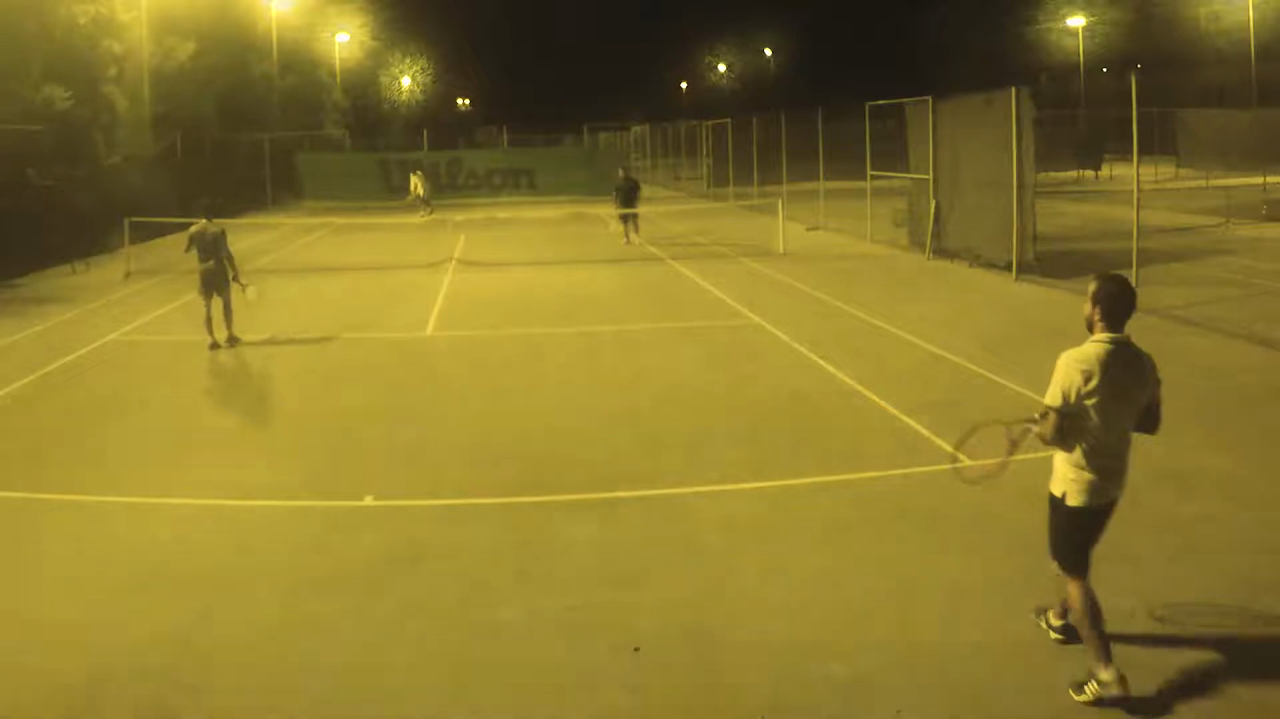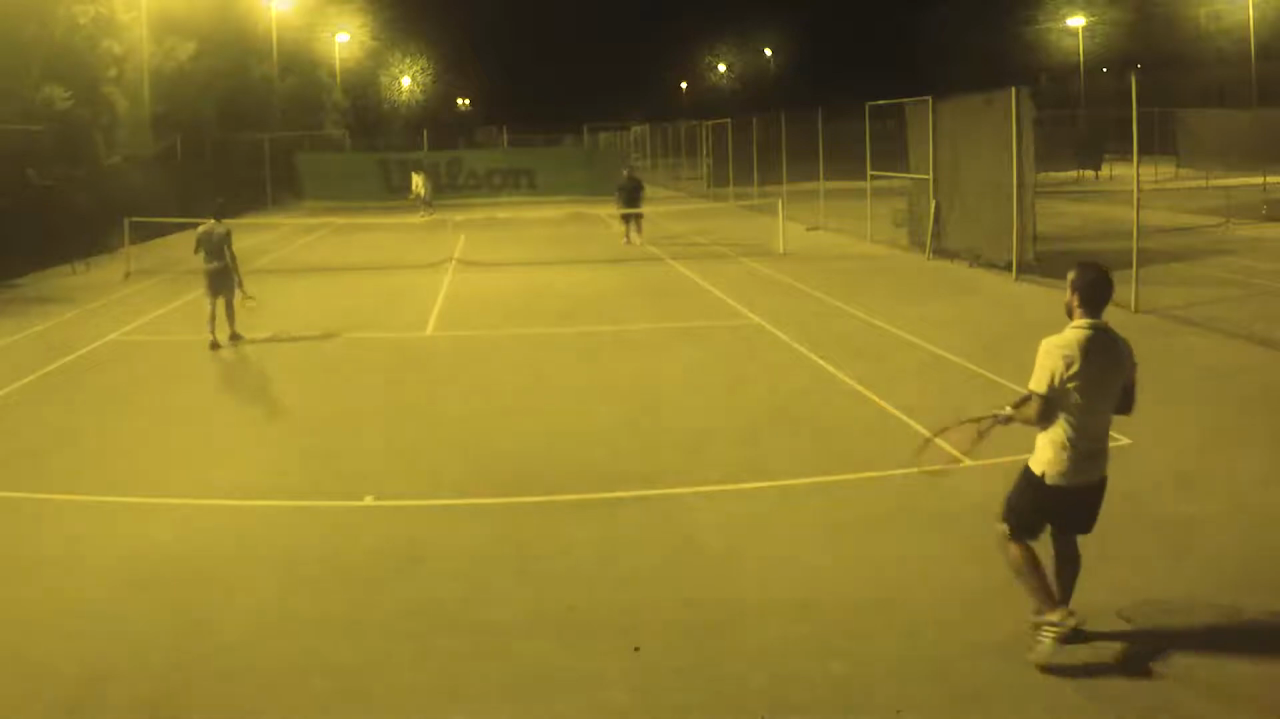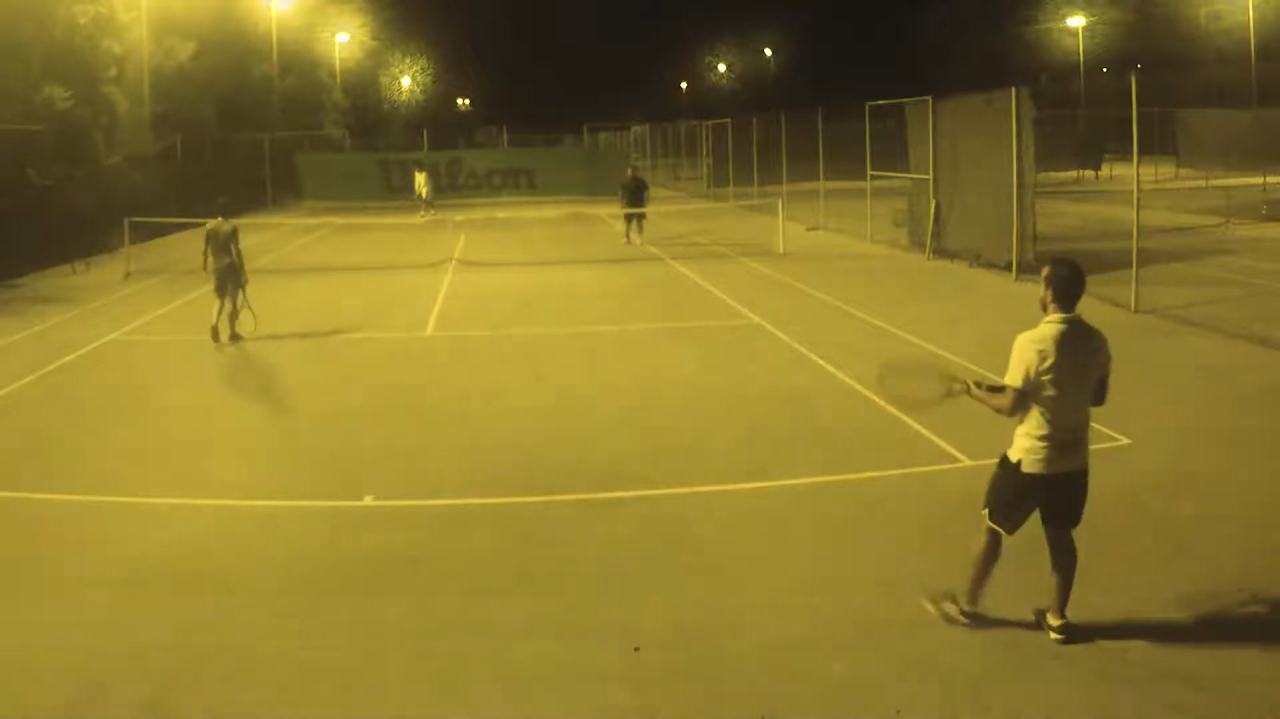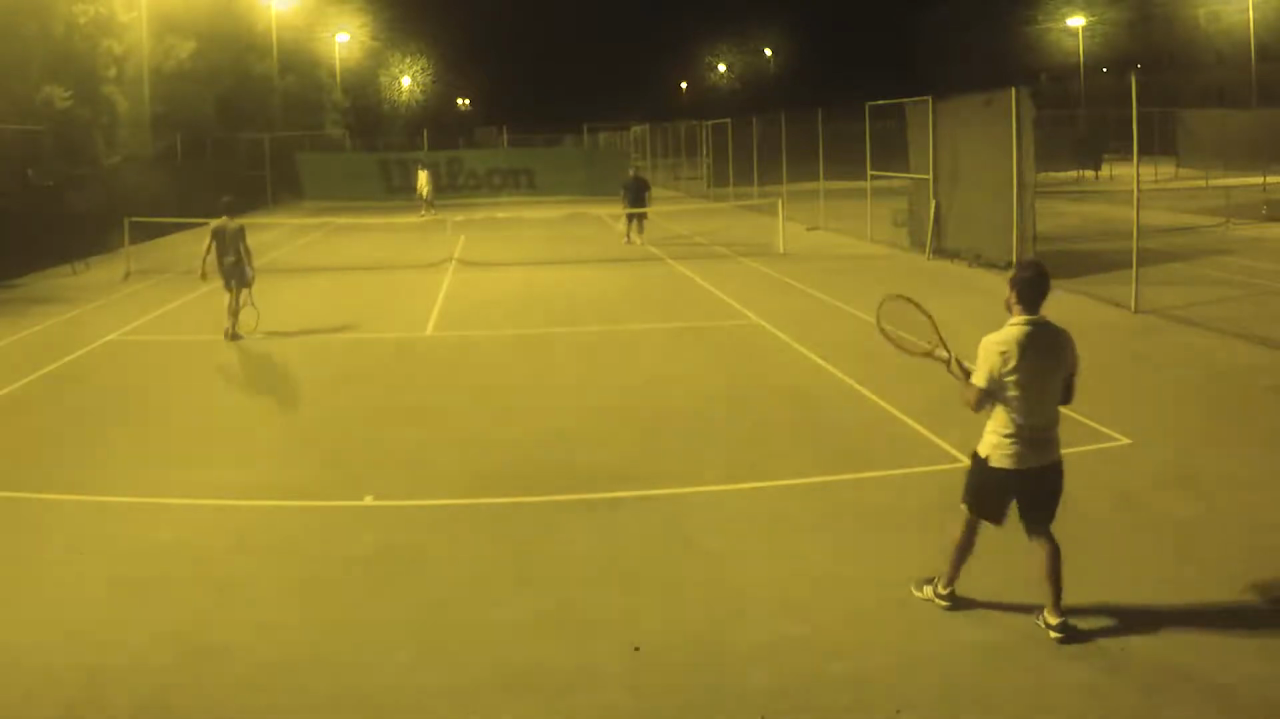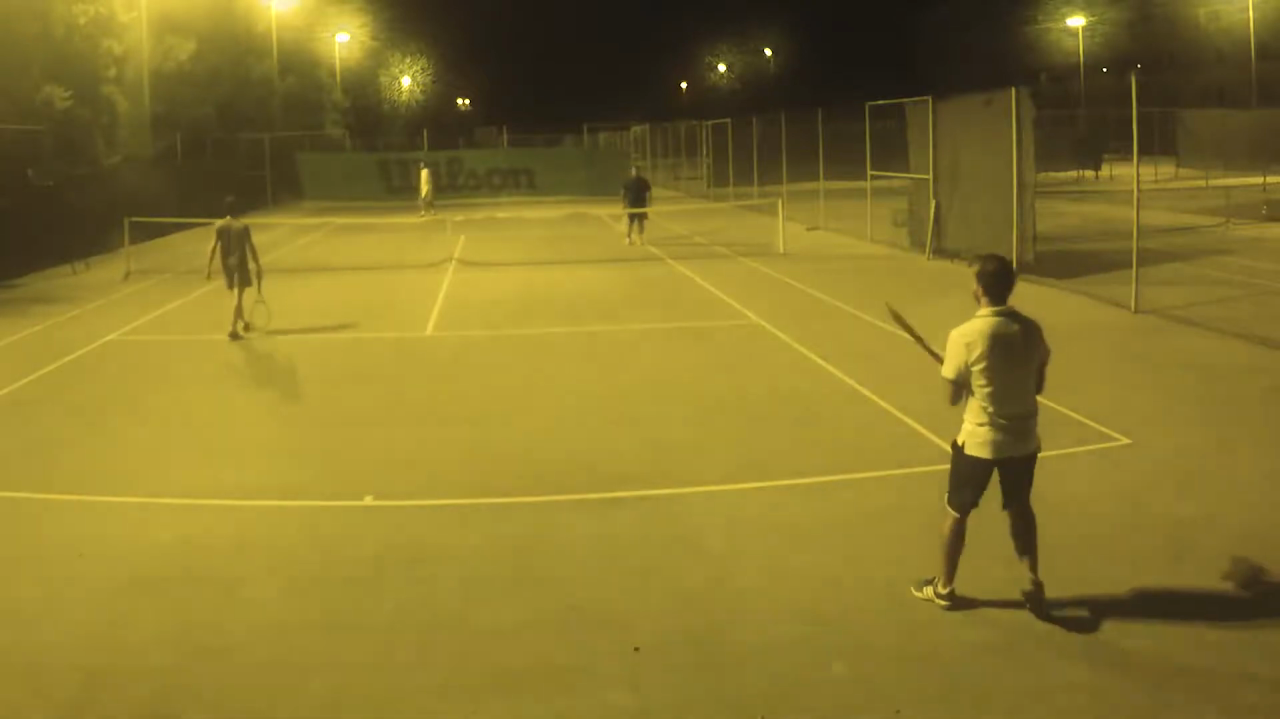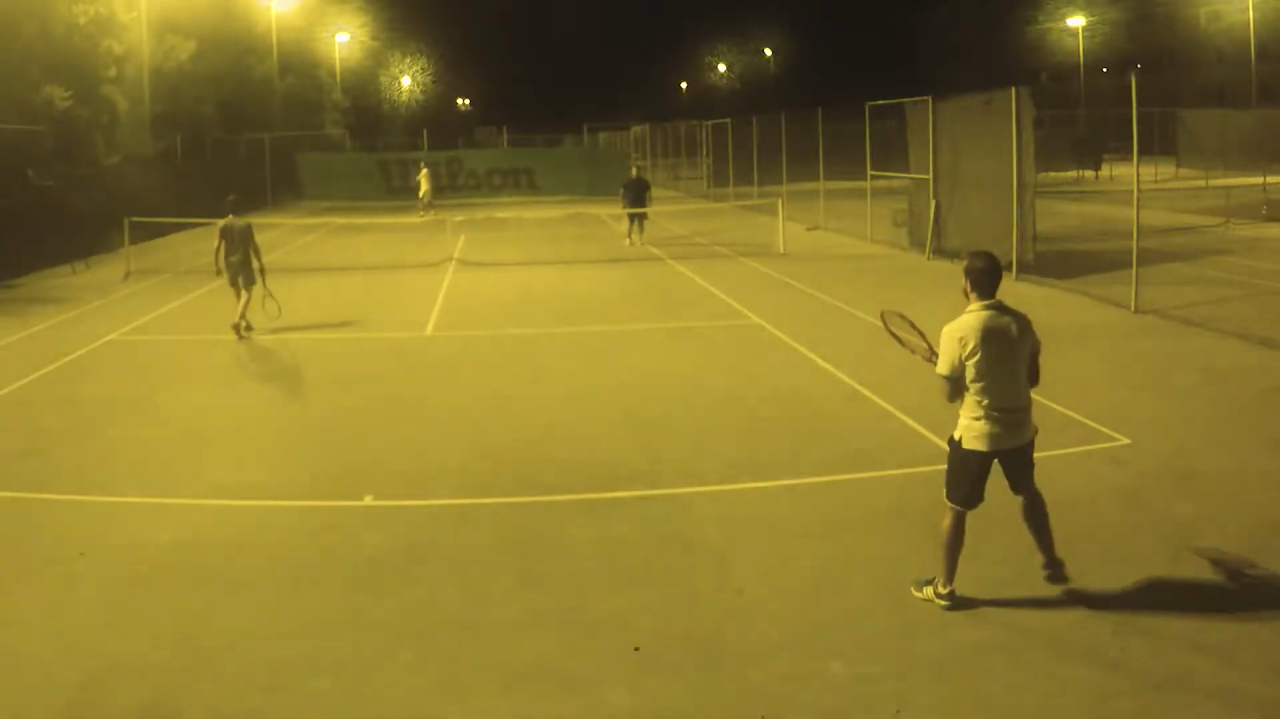
dt=0.2s
person 1, frame 1
left shoulder: (1075, 362)
right shoulder: (1143, 364)
left elbow: (1053, 433)
right elbow: (1150, 423)
left wrist: (1041, 425)
left hip: (1075, 484)
right hip: (1112, 481)
left knee: (1075, 575)
right knee: (1073, 561)
left ankle: (1107, 674)
right ankle: (1059, 619)
person 1, frame 2
left shoulder: (1057, 348)
right shoulder: (1121, 348)
left elbow: (1039, 415)
right elbow: (1124, 405)
left wrist: (1013, 412)
left hip: (1053, 467)
right hip: (1094, 467)
left knee: (1012, 536)
right knee: (1066, 539)
left ankle: (1055, 615)
right ankle: (1053, 613)
person 1, frame 3
left shoulder: (1032, 342)
right shoulder: (1096, 341)
left elbow: (1010, 406)
right elbow: (1097, 396)
left wrist: (981, 393)
left hip: (1031, 458)
right hip: (1074, 458)
left knee: (993, 528)
right knee: (1060, 535)
left ankle: (968, 605)
right ankle: (1057, 617)
person 1, frame 4
left shoulder: (997, 344)
right shoulder: (1062, 341)
left elbow: (976, 402)
right elbow: (1065, 396)
left wrist: (964, 378)
left hip: (1000, 453)
right hip: (1045, 453)
left knee: (971, 520)
right knee: (1040, 530)
left ankle: (944, 588)
right ankle: (1054, 614)
person 1, frame 5
left shoulder: (964, 336)
right shoulder: (1031, 331)
left elbow: (953, 397)
right elbow: (1036, 385)
left wrist: (951, 371)
left hip: (979, 441)
right hip: (1023, 439)
left knee: (957, 513)
right knee: (1020, 509)
left ankle: (944, 587)
right ankle: (1032, 579)
person 1, frame 6
left shoulder: (956, 332)
right shoulder: (1021, 323)
left elbow: (950, 394)
right elbow: (1032, 379)
left wrist: (945, 368)
left hip: (975, 435)
right hip: (1019, 429)
left knee: (956, 509)
right knee: (1028, 492)
left ankle: (945, 587)
right ankle: (1051, 563)
